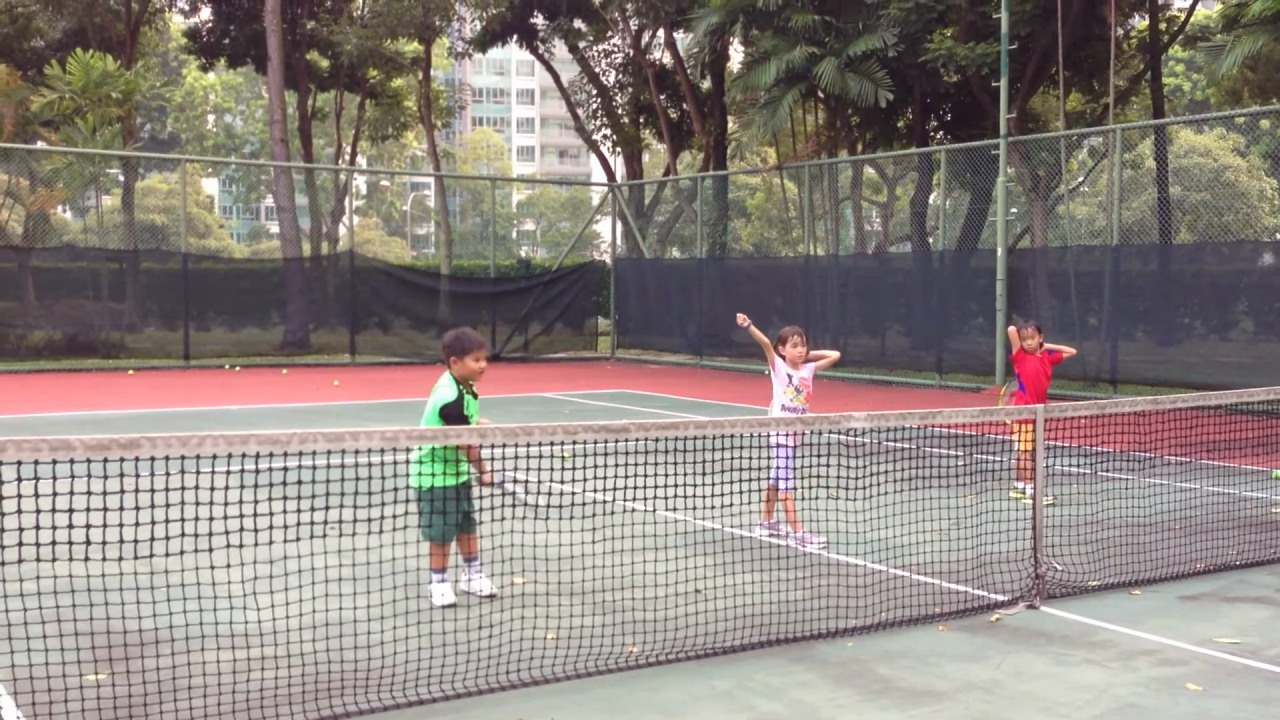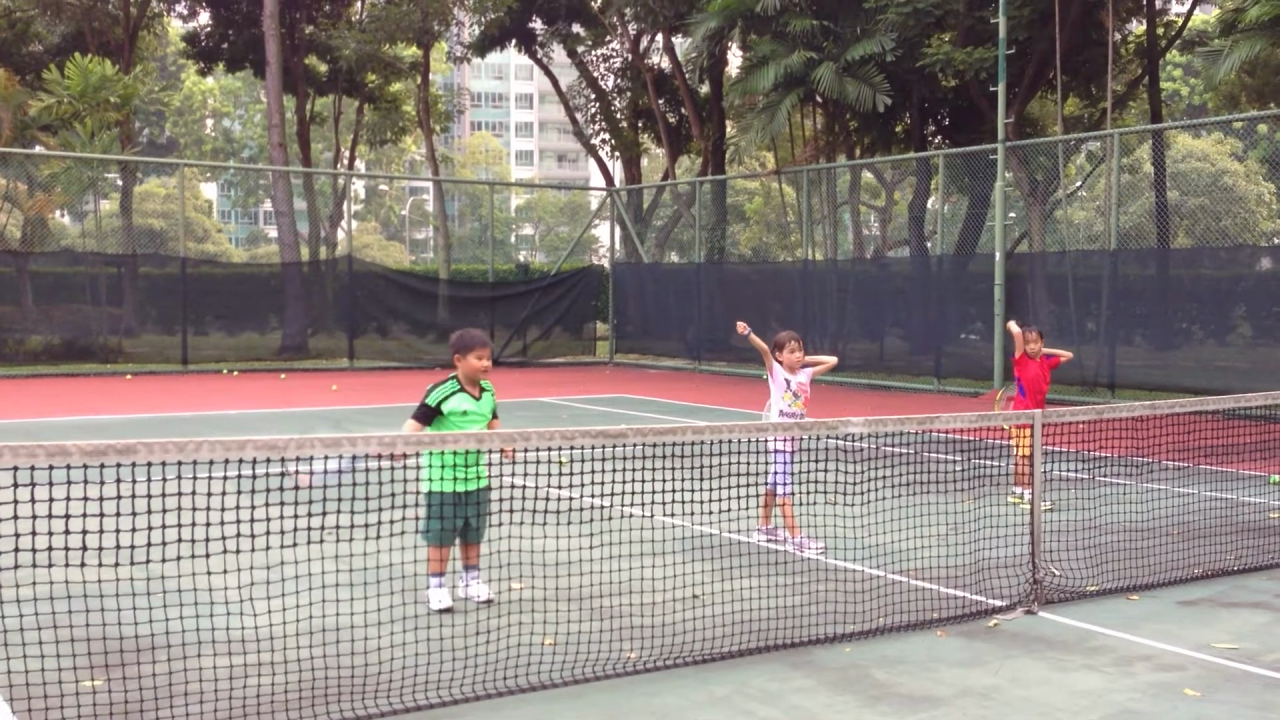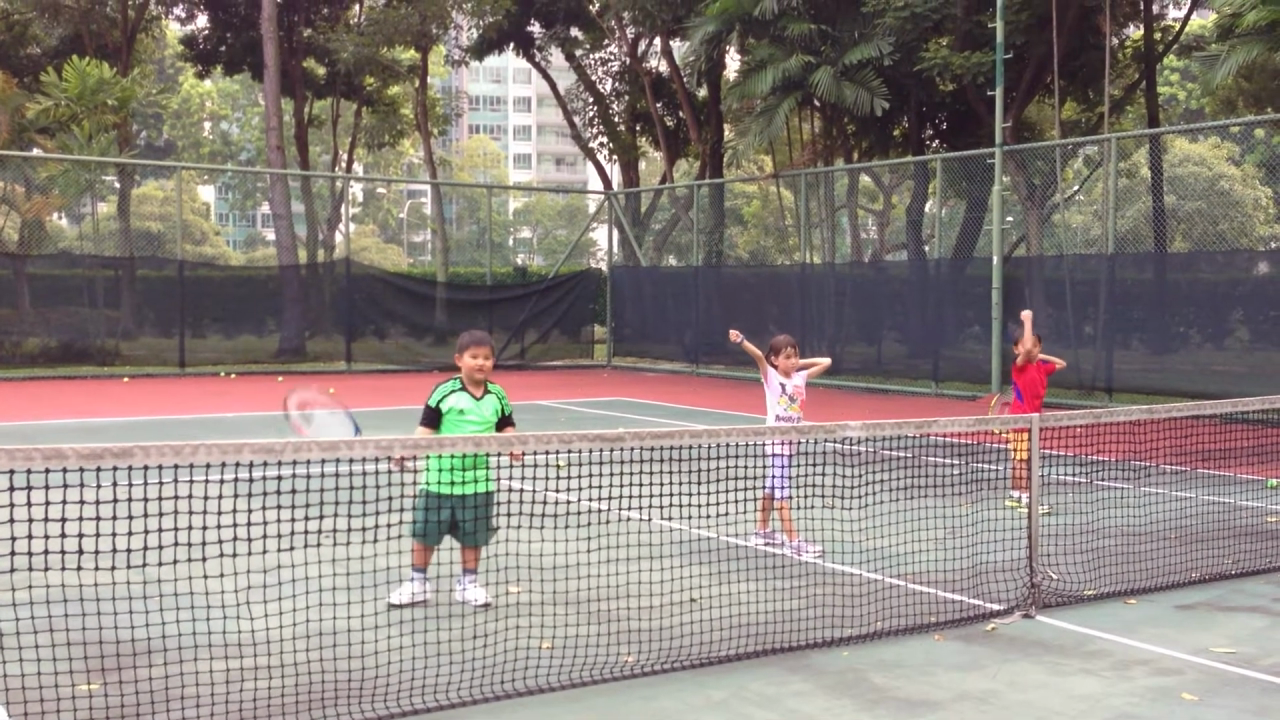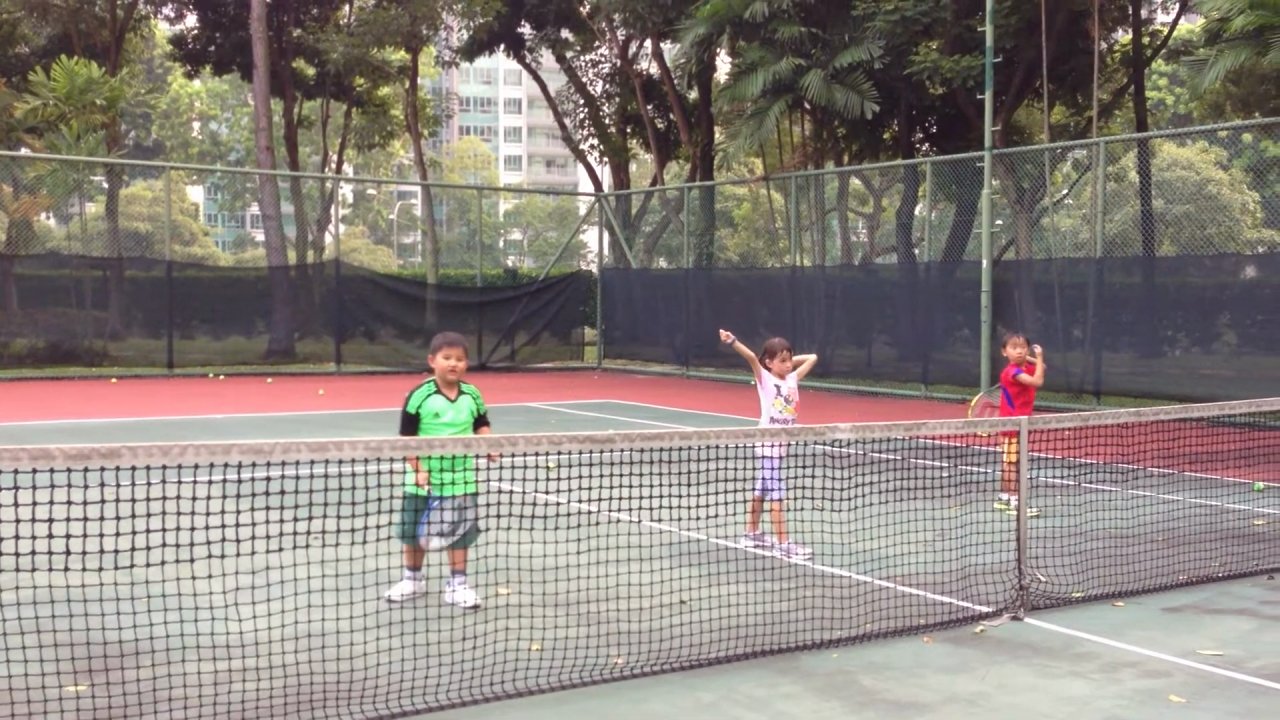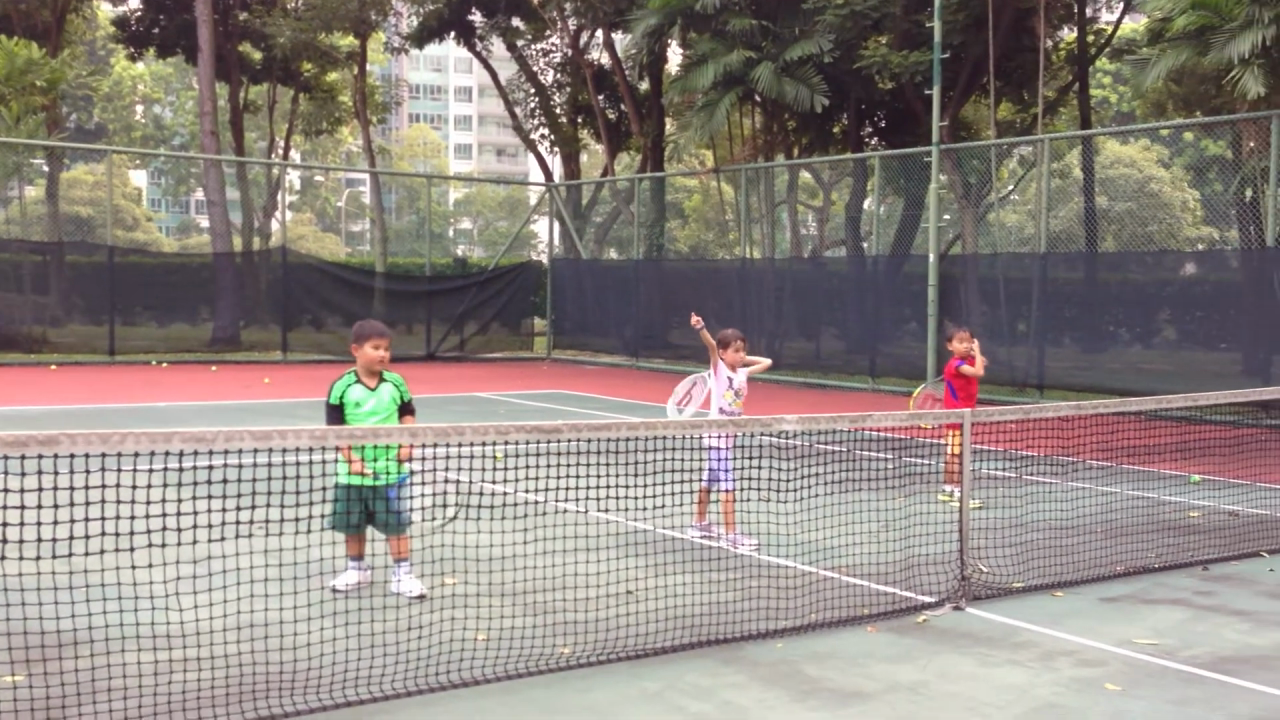
dt=0.4s
person 1, frame 1
left shoulder: (460, 384)
right shoulder: (453, 398)
right elbow: (464, 441)
left wrist: (474, 422)
right wrist: (481, 469)
left hip: (455, 467)
right hip: (437, 471)
left knee: (467, 524)
right knee: (441, 531)
left ankle: (473, 574)
right ankle: (439, 582)
person 1, frame 2
left shoulder: (487, 391)
right shoulder: (442, 392)
right elbow: (418, 420)
left hip: (475, 475)
right hip: (442, 476)
left knee: (473, 531)
right knee: (440, 533)
left ankle: (471, 580)
right ankle: (437, 588)
person 1, frame 3
left shoulder: (498, 396)
right shoulder: (444, 392)
left elbow: (506, 426)
right elbow: (427, 427)
left hip: (478, 479)
right hip: (440, 477)
left knee: (474, 535)
right knee: (425, 532)
left ankle: (468, 583)
right ankle: (417, 583)
person 1, frame 4
left shoulder: (472, 395)
right shoulder: (419, 397)
left elbow: (482, 426)
right elbow: (407, 436)
right wrist: (417, 469)
left hip: (460, 480)
right hip: (423, 480)
left knee: (459, 535)
right knee: (413, 534)
left ankle: (457, 584)
right ankle: (413, 579)
person 1, frame 5
left shoulder: (396, 383)
right shoulder: (341, 387)
left elbow: (407, 415)
right elbow: (335, 429)
left wrist: (406, 443)
right wrist: (351, 460)
left hip: (389, 469)
right hip: (355, 470)
left knee: (396, 522)
right knee: (352, 524)
left ankle: (403, 574)
right ankle: (357, 569)
person 2, frame 1
left shoulder: (808, 369)
right shoulder: (778, 367)
left elbow: (835, 355)
right elbow: (765, 344)
left wrist: (809, 354)
right wrist: (748, 325)
left hip: (795, 432)
right hip: (781, 432)
left knee: (777, 479)
right knee: (786, 482)
left ankle: (767, 523)
right ankle: (797, 532)
person 2, frame 2
left shoulder: (805, 374)
right shoulder: (776, 372)
left elbow: (832, 361)
right elbow: (764, 350)
left wrist: (807, 359)
right wrist: (748, 333)
left hip: (792, 438)
right hip: (779, 438)
left knee: (774, 484)
right knee: (784, 488)
left ankle: (764, 528)
right ankle: (795, 537)
person 2, frame 3
left shoulder: (800, 377)
right shoulder: (771, 377)
left elbow: (826, 362)
right elbow: (758, 356)
left wrist: (801, 363)
right wrist: (741, 340)
left hip: (790, 441)
right hip: (777, 441)
left knee: (772, 488)
right knee: (782, 492)
left ankle: (762, 531)
right ankle: (792, 541)
person 2, frame 4
left shoulder: (792, 379)
right shoulder: (764, 379)
left elbow: (812, 358)
right elbow: (752, 358)
left wrist: (792, 359)
right wrist: (733, 341)
left hip: (781, 443)
right hip: (769, 443)
left knee: (762, 490)
right knee: (776, 493)
left ankle: (752, 533)
right ankle: (783, 543)
person 2, frame 5
left shoulder: (742, 373)
right shoulder: (718, 370)
left elbow: (767, 362)
right elbow: (712, 347)
left wrist: (743, 359)
right wrist: (701, 328)
left hip: (727, 434)
right hip: (717, 434)
left knee: (709, 481)
right knee: (727, 484)
left ankle: (700, 524)
right ankle: (731, 534)
person 3, frame 1
left shoulder: (1047, 357)
right shoulder: (1020, 356)
left elbow: (1072, 351)
right elbow: (1011, 330)
left wrist: (1047, 346)
right wrist: (1017, 331)
left knee: (1024, 451)
right knee: (1026, 451)
left ankle: (1019, 486)
right ankle: (1030, 490)
person 3, frame 2
left shoulder: (1046, 362)
right shoulder: (1021, 360)
left elbow: (1069, 355)
right elbow: (1017, 334)
left wrist: (1046, 350)
right wrist: (1011, 324)
left knee: (1023, 456)
right knee: (1024, 455)
left ankle: (1018, 492)
right ankle: (1028, 495)
person 3, frame 3
left shoulder: (1041, 367)
right shoulder: (1019, 365)
left elbow: (1062, 364)
right elbow: (1026, 349)
left wrist: (1042, 356)
right wrist: (1027, 322)
left knee: (1020, 459)
right knee: (1023, 460)
left ankle: (1015, 495)
right ankle: (1025, 499)
person 3, frame 4
left shoulder: (1025, 368)
right shoulder: (1013, 371)
left elbow: (1041, 369)
right elbow: (1038, 382)
left wrist: (1031, 359)
right wrist: (1040, 357)
left knee: (1009, 462)
right knee: (1013, 462)
left ankle: (1004, 497)
right ankle: (1014, 501)
person 3, frame 5
left shoulder: (966, 361)
right shoulder: (956, 364)
left elbow: (983, 362)
right elbow: (979, 372)
left wrist: (974, 353)
right wrist: (977, 351)
left knee: (952, 454)
right knee: (956, 454)
left ankle: (948, 489)
right ankle: (957, 493)
